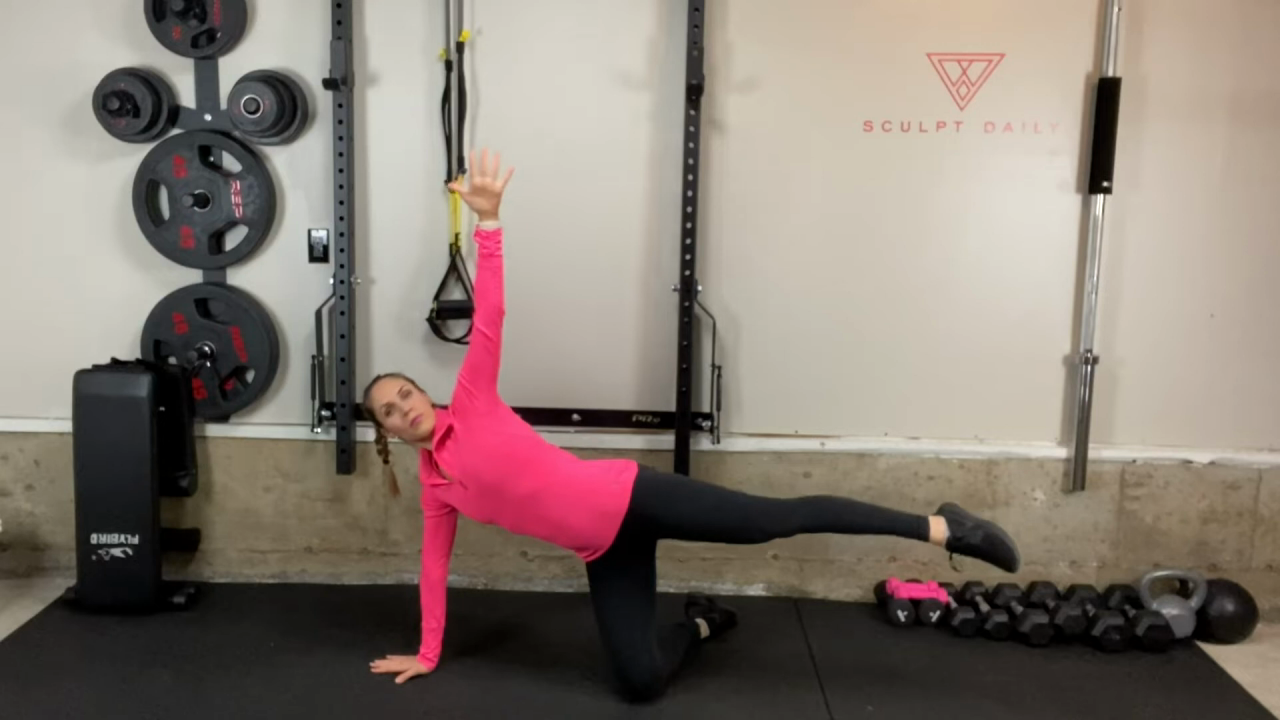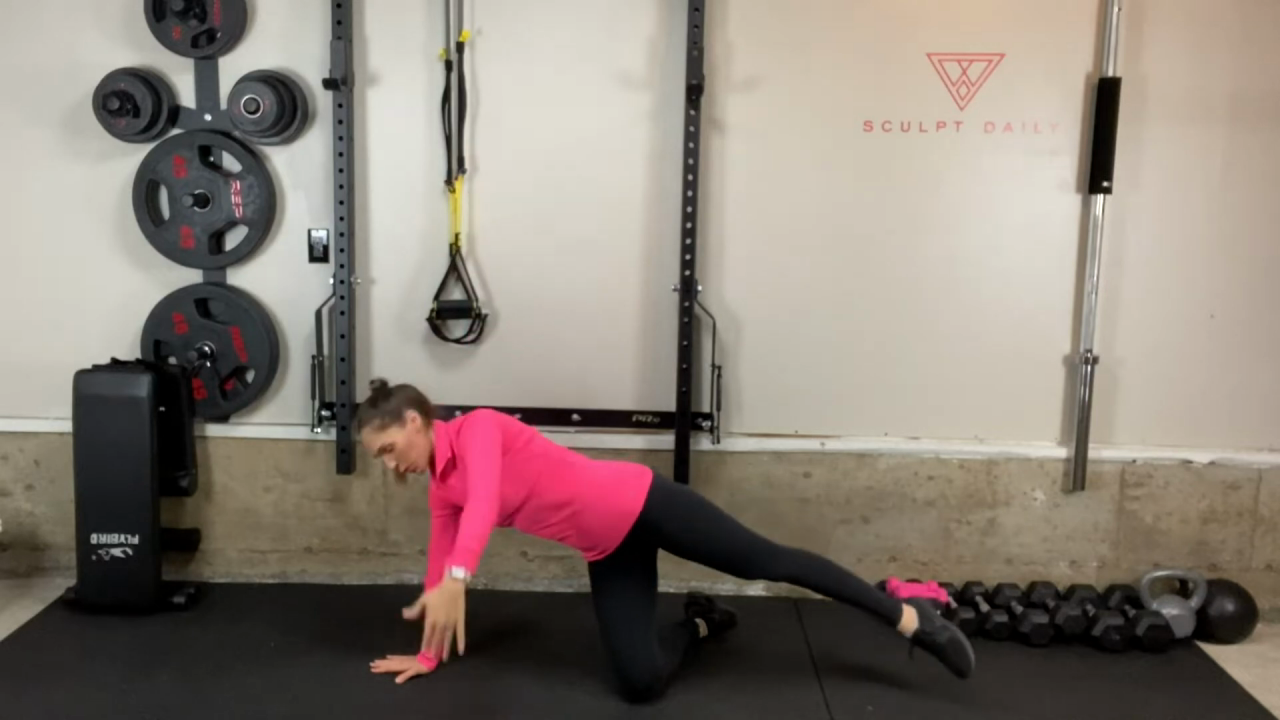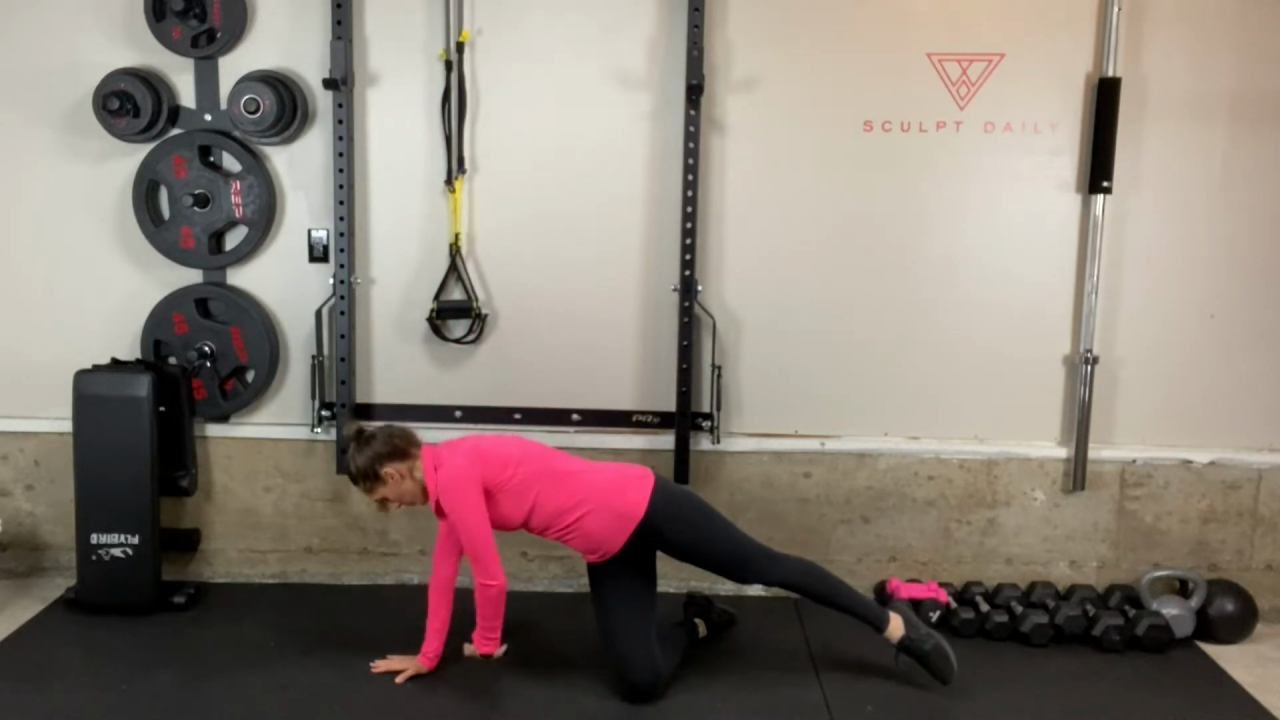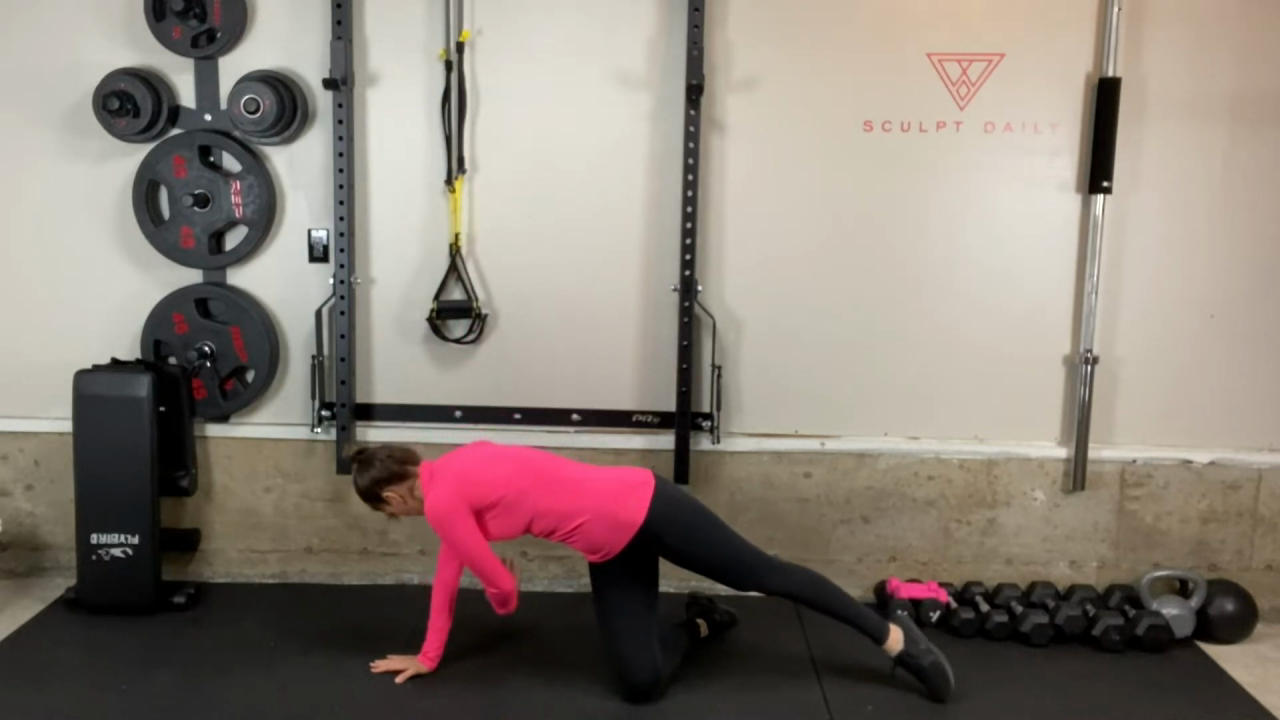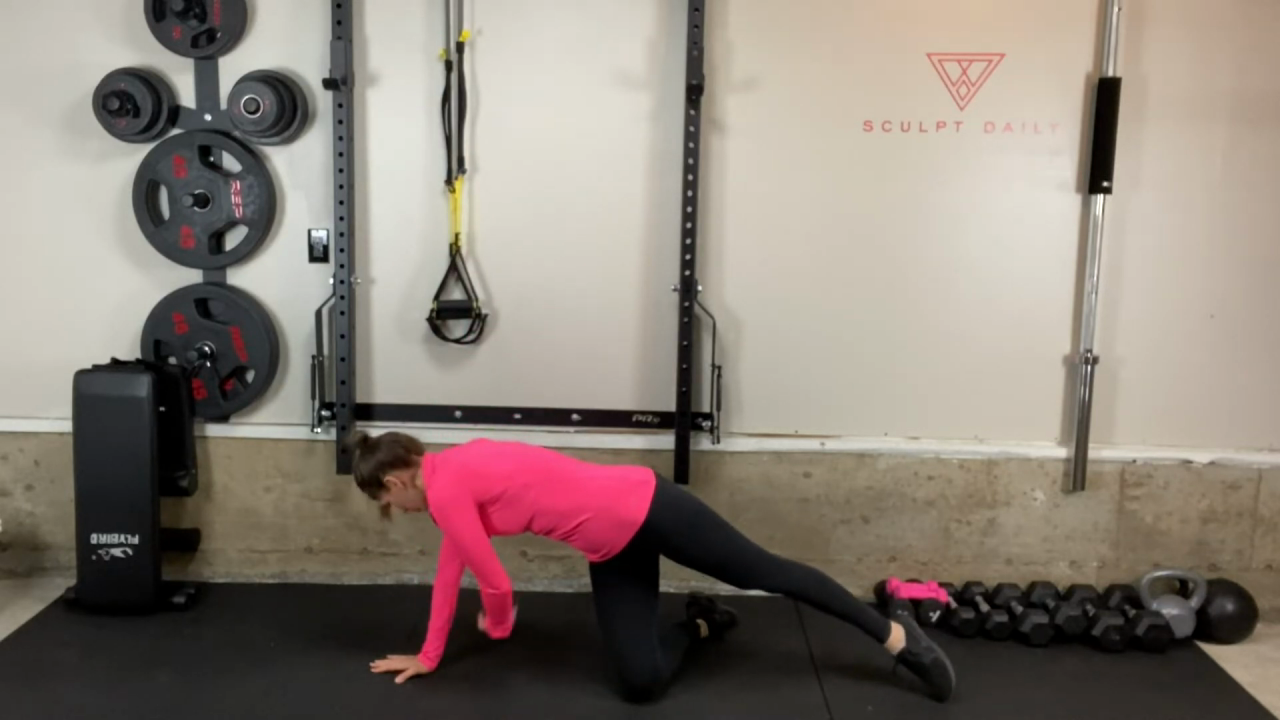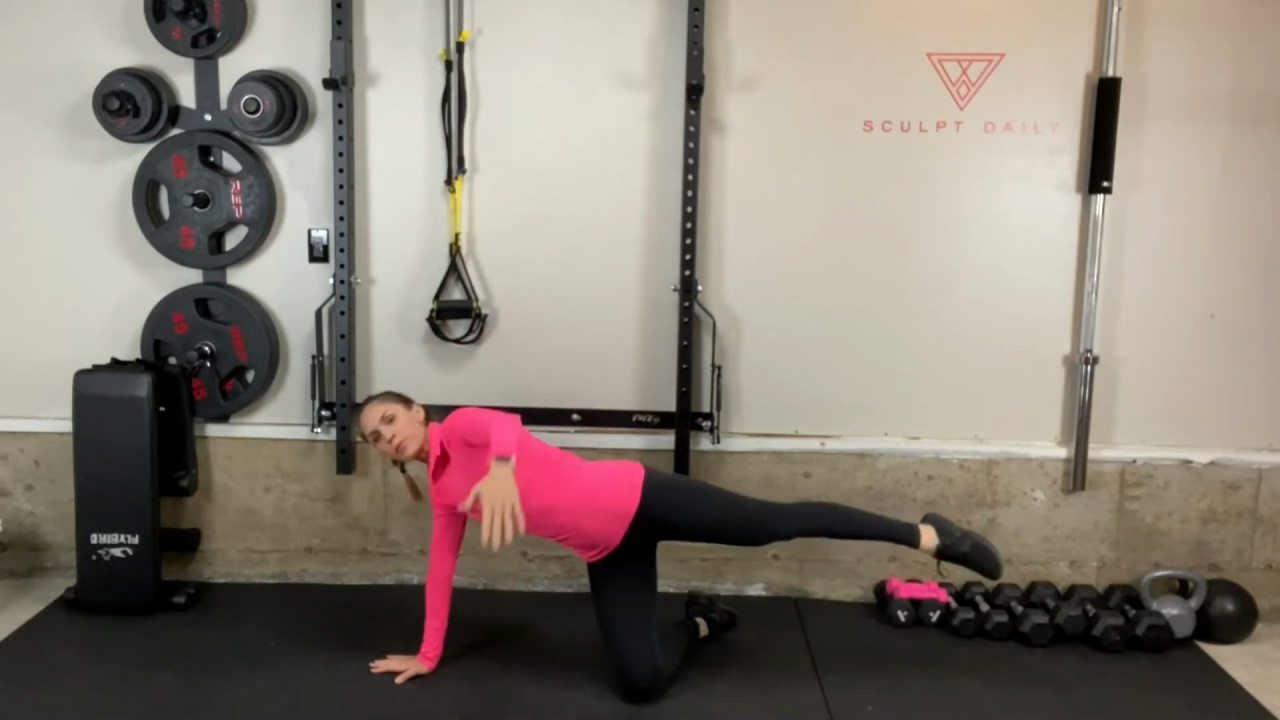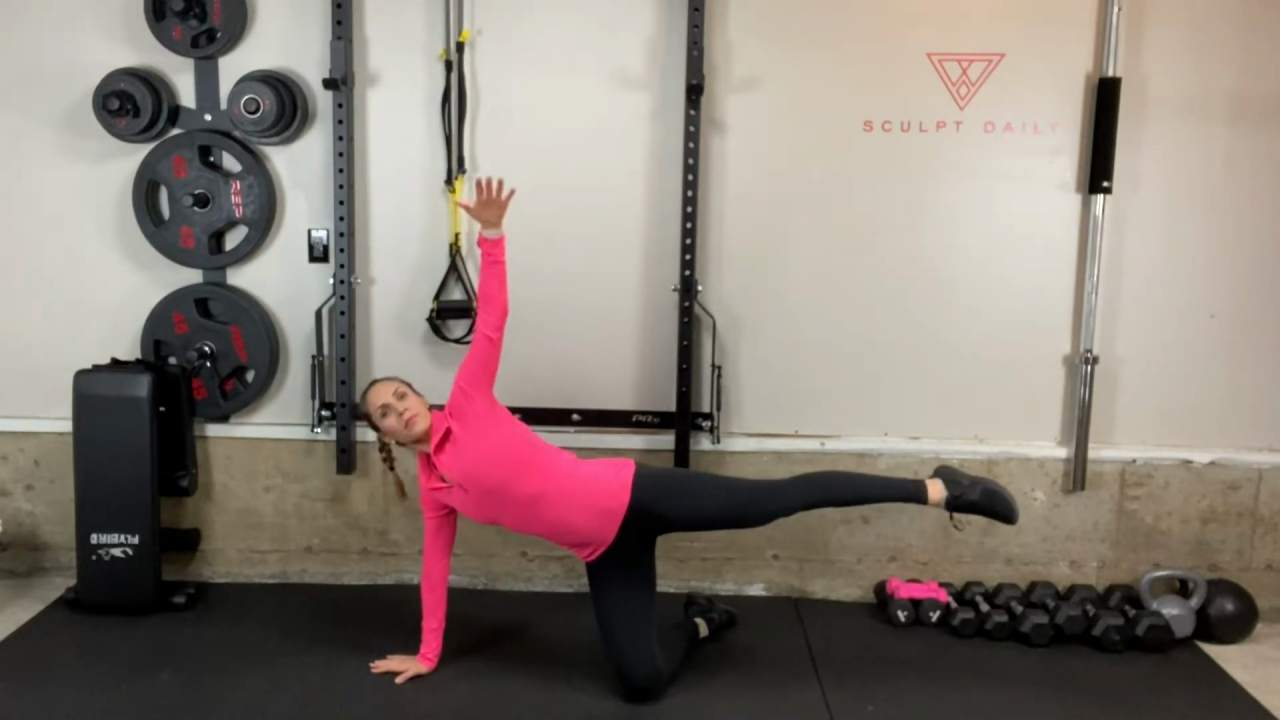
dt=0.7s
person 1, frame 1
left shoulder: (471, 408)
right shoulder: (434, 482)
left elbow: (488, 318)
right elbow: (434, 565)
left wrist: (486, 218)
right wrist: (426, 655)
left hip: (629, 499)
right hip: (604, 548)
left knee: (779, 519)
right knee: (641, 683)
left ankle: (940, 528)
right ankle: (699, 626)
person 1, frame 2
left shoulder: (477, 427)
right shoulder: (440, 488)
left elbow: (486, 500)
right elbow: (438, 563)
left wrist: (457, 581)
right wrist: (428, 651)
left hip: (637, 503)
right hip: (607, 552)
left knee: (769, 561)
right knee: (641, 682)
left ankle: (909, 618)
right ankle: (698, 623)
person 1, frame 3
left shoulder: (453, 471)
right shoulder: (449, 483)
left elbow: (490, 578)
right elbow: (444, 569)
left wrist: (485, 644)
right wrist: (427, 656)
left hip: (639, 505)
right hip: (608, 549)
left knee: (764, 566)
right knee: (642, 683)
left ankle: (894, 625)
right ankle: (697, 624)
person 1, frame 4
left shoulder: (442, 502)
right shoulder: (454, 474)
left elbow: (499, 585)
right elbow: (448, 573)
left wrist: (507, 604)
right wrist: (428, 656)
left hip: (642, 508)
right hip: (610, 550)
left knee: (764, 575)
right knee: (641, 683)
left ankle: (894, 638)
right ankle: (697, 624)
person 1, frame 5
left shoulder: (446, 491)
right shoulder: (457, 473)
left elbow: (496, 586)
right elbow: (449, 571)
left wrist: (500, 623)
right wrist: (428, 656)
left hip: (642, 506)
right hip: (612, 549)
left knee: (766, 573)
right knee: (641, 683)
left ankle: (896, 636)
right ankle: (698, 624)
person 1, frame 6
left shoulder: (463, 427)
right shoulder: (443, 490)
left elbow: (500, 425)
right elbow: (441, 568)
left wrist: (500, 464)
right wrist: (427, 654)
left hip: (633, 498)
right hip: (606, 549)
left knee: (778, 522)
right knee: (640, 682)
left ankle: (927, 535)
right ankle: (698, 622)
person 1, frame 7
left shoulder: (468, 404)
right shoulder: (433, 485)
left elbow: (492, 316)
right elbow: (436, 564)
left wrist: (490, 232)
right wrist: (427, 653)
left hip: (629, 496)
right hip: (604, 548)
left knee: (781, 499)
right knee: (641, 683)
left ankle: (938, 489)
right ankle: (699, 623)
